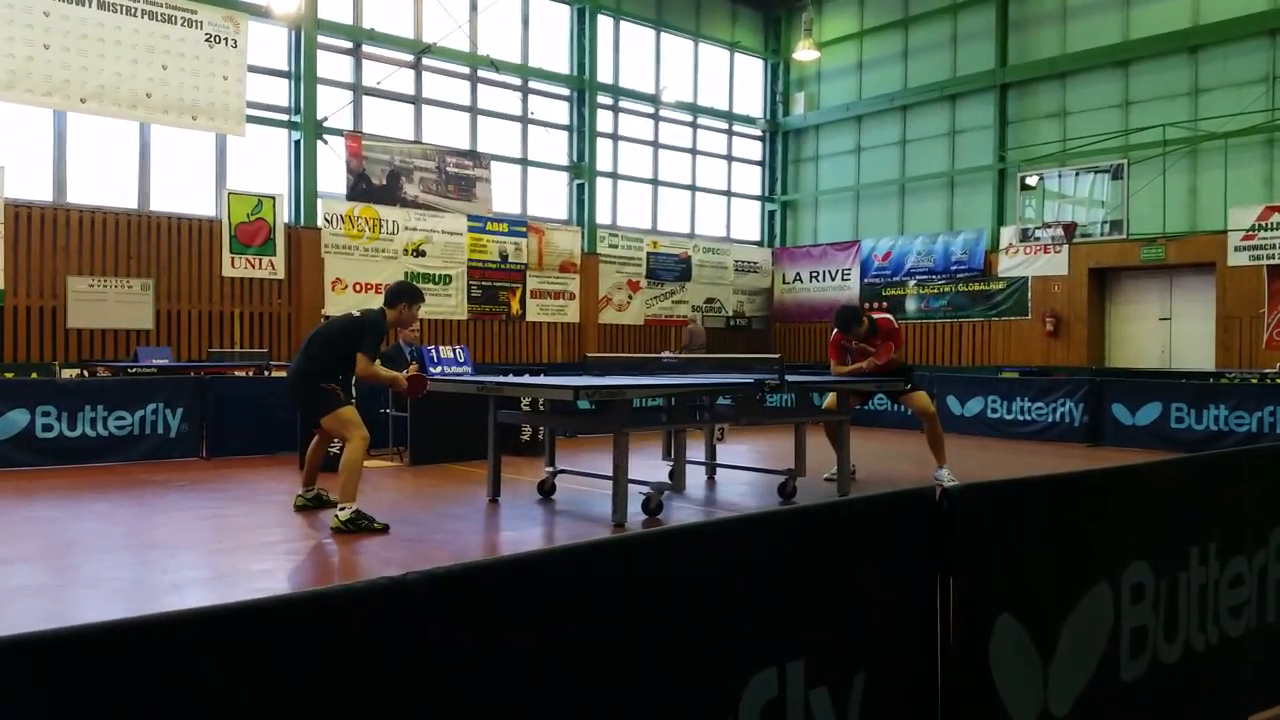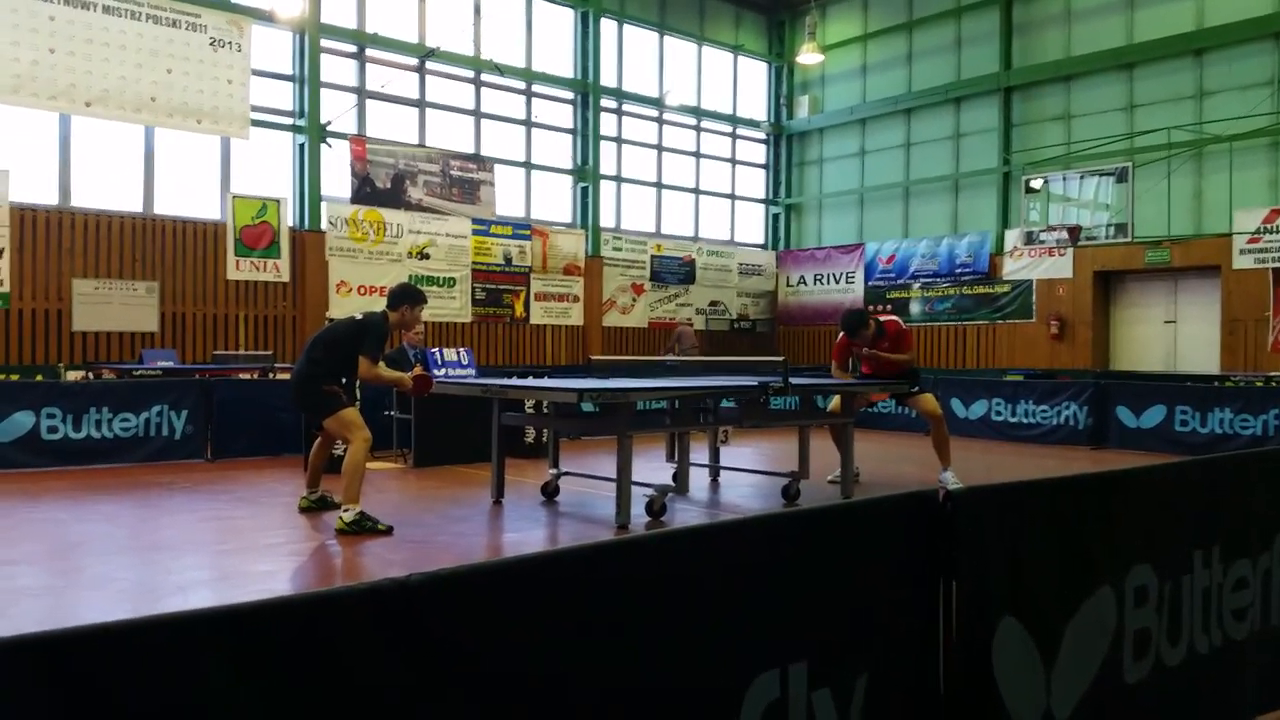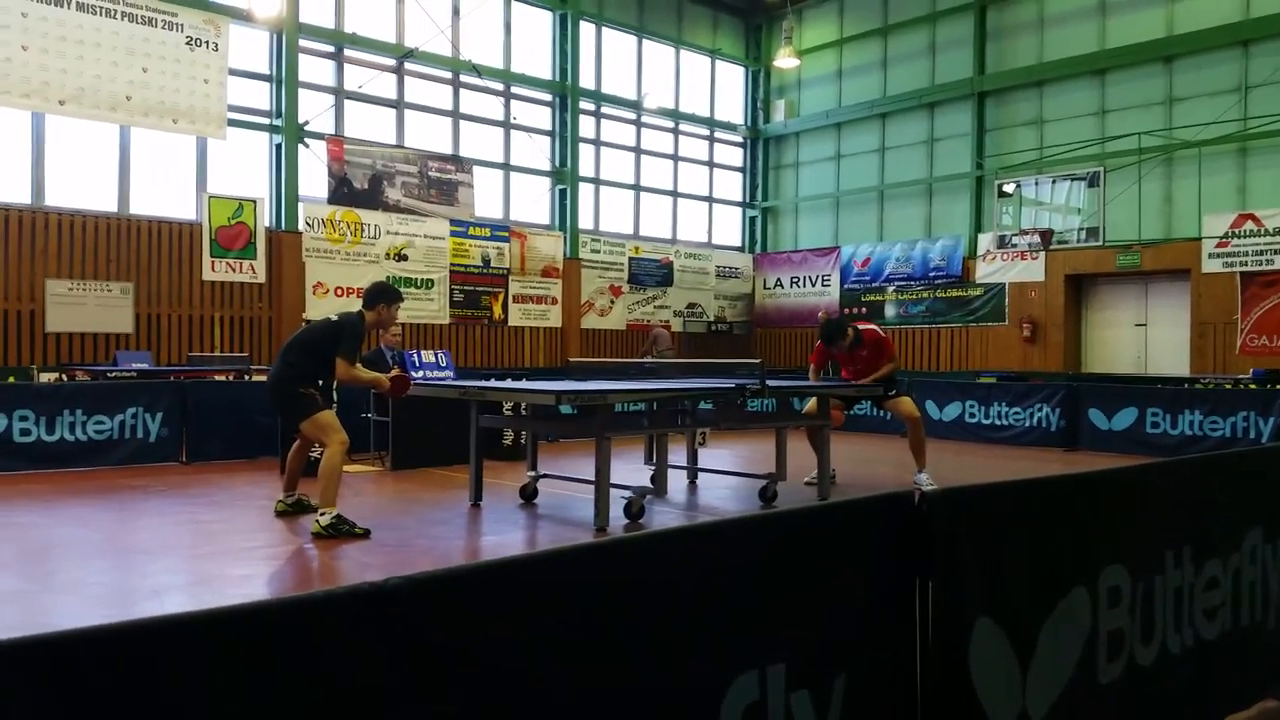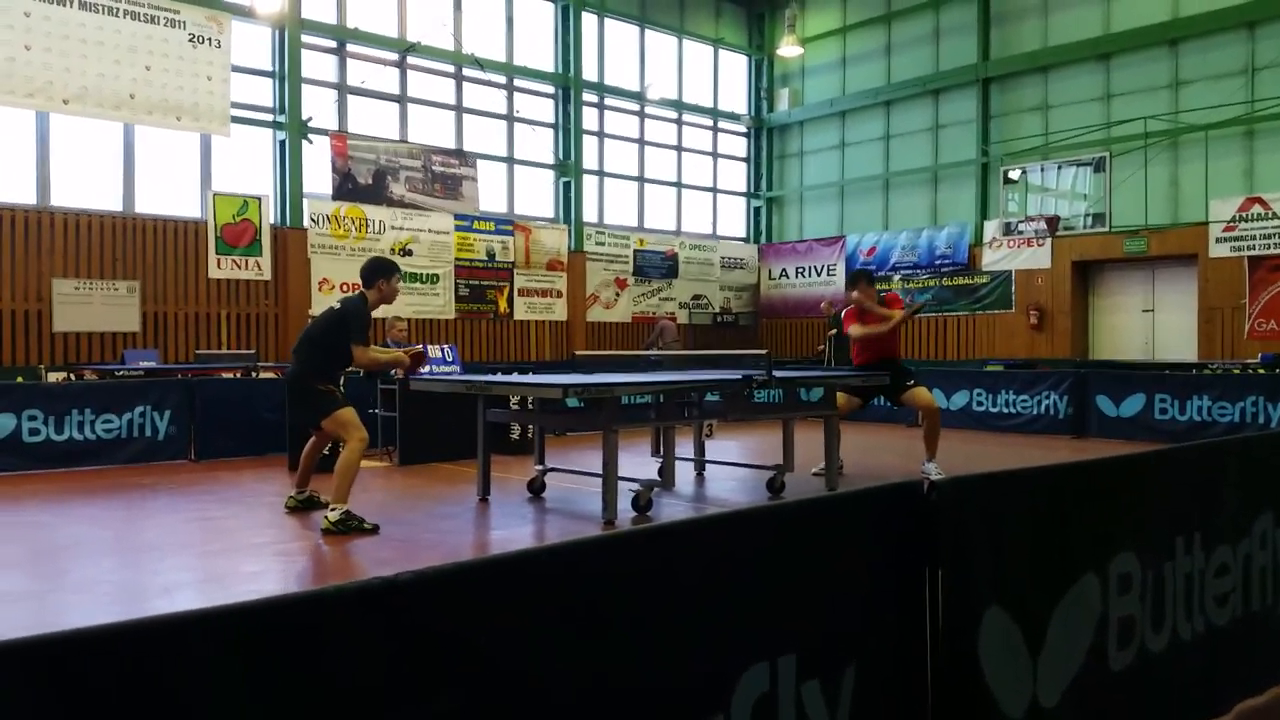
dt=0.5s
person 1, frame 1
left shoulder: (370, 319)
right shoulder: (375, 323)
left elbow: (363, 364)
right elbow: (363, 370)
left wrist: (395, 376)
right wrist: (393, 379)
left hip: (305, 375)
right hip: (314, 379)
left knee: (326, 433)
right knee: (358, 436)
left ankle: (307, 494)
right ankle: (346, 513)
person 1, frame 2
left shoulder: (373, 321)
right shoulder: (378, 326)
left elbow: (367, 365)
right elbow: (366, 373)
left wrist: (401, 377)
right wrist: (398, 379)
left hip: (310, 377)
right hip: (317, 382)
left knee: (329, 435)
right knee: (360, 438)
left ankle: (312, 496)
right ankle: (350, 515)
person 1, frame 3
left shoulder: (350, 322)
right shoulder: (354, 326)
left elbow: (345, 366)
right elbow: (343, 374)
left wrist: (380, 377)
right wrist: (376, 381)
left hip: (288, 380)
right hip: (292, 383)
left knee: (308, 438)
right knee: (337, 441)
left ankle: (288, 499)
right ankle: (327, 518)
person 1, frame 4
left shoulder: (354, 305)
right shoulder: (358, 310)
left elbow: (357, 350)
right elbow: (362, 359)
left wrist: (394, 353)
right wrist: (395, 360)
left hip: (306, 377)
right hip: (311, 381)
left knee: (324, 434)
right knee: (357, 437)
left ankle: (300, 496)
right ankle: (336, 514)
person 2, frame 1
left shoulder: (887, 322)
right shoulder: (839, 335)
left elbow: (898, 360)
right elbow: (835, 370)
left wrist: (868, 350)
right wrist: (862, 365)
left hip: (894, 373)
right hip: (862, 375)
left knee: (928, 412)
right knee: (828, 410)
left ankle: (942, 469)
person 2, frame 2
left shoulder: (895, 325)
right shoulder: (845, 337)
left elbow: (910, 360)
right elbow: (837, 370)
left wrist: (878, 355)
left hip: (901, 375)
right hip: (869, 377)
left knee: (935, 414)
right knee: (834, 412)
left ankle: (946, 472)
person 2, frame 3
left shoulder: (873, 334)
right shoulder: (825, 344)
left elbow: (893, 363)
right elbow: (813, 373)
left wrist: (866, 382)
left hip: (879, 381)
right hip: (848, 383)
left knee: (913, 416)
right knee: (809, 415)
left ankle: (921, 474)
person 2, frame 4
left shoulder: (891, 300)
right shoulder: (849, 313)
left elbow: (898, 318)
right elbow: (858, 334)
left wrist: (867, 305)
right wrist: (890, 324)
left hip: (893, 370)
right hip: (862, 371)
left knee: (931, 407)
left ankle: (929, 463)
